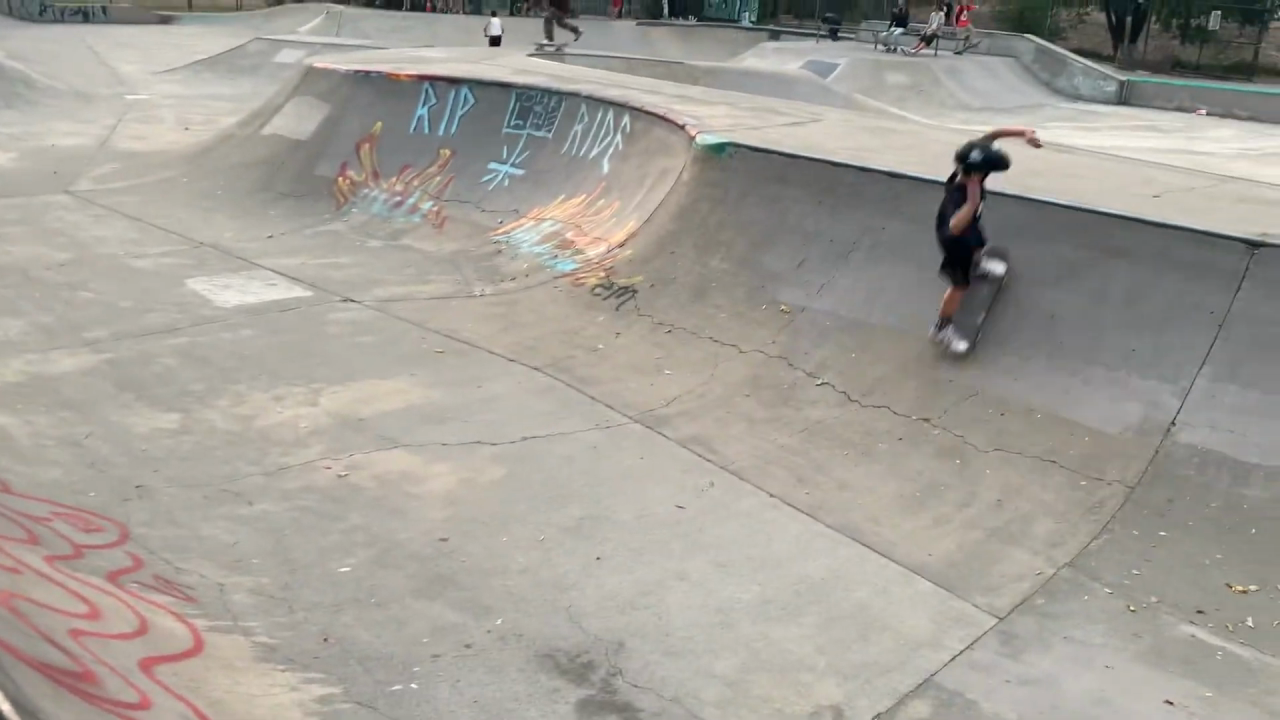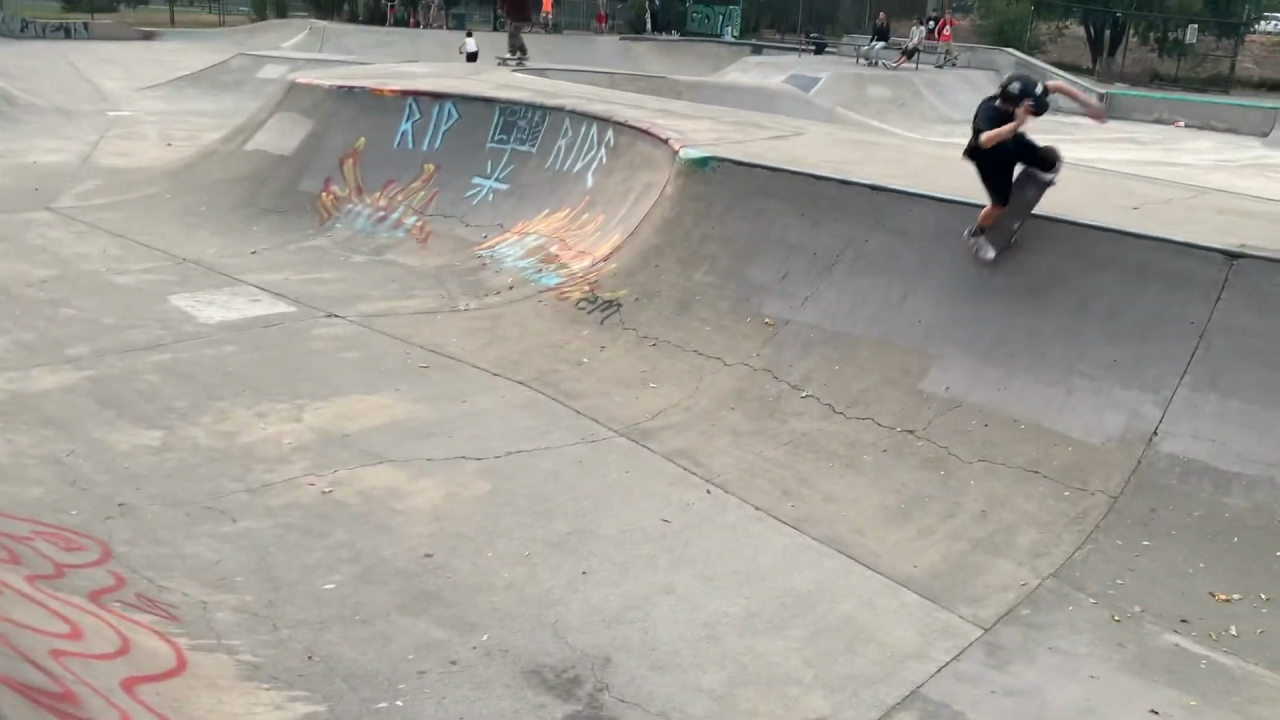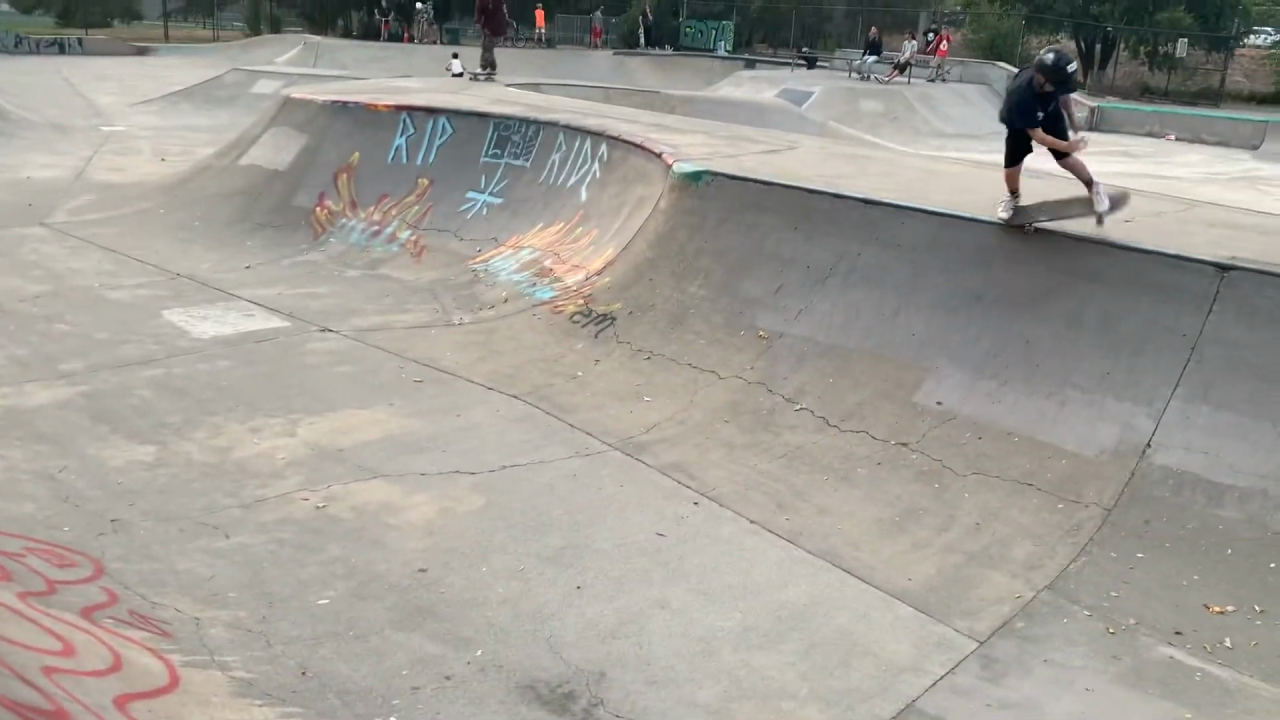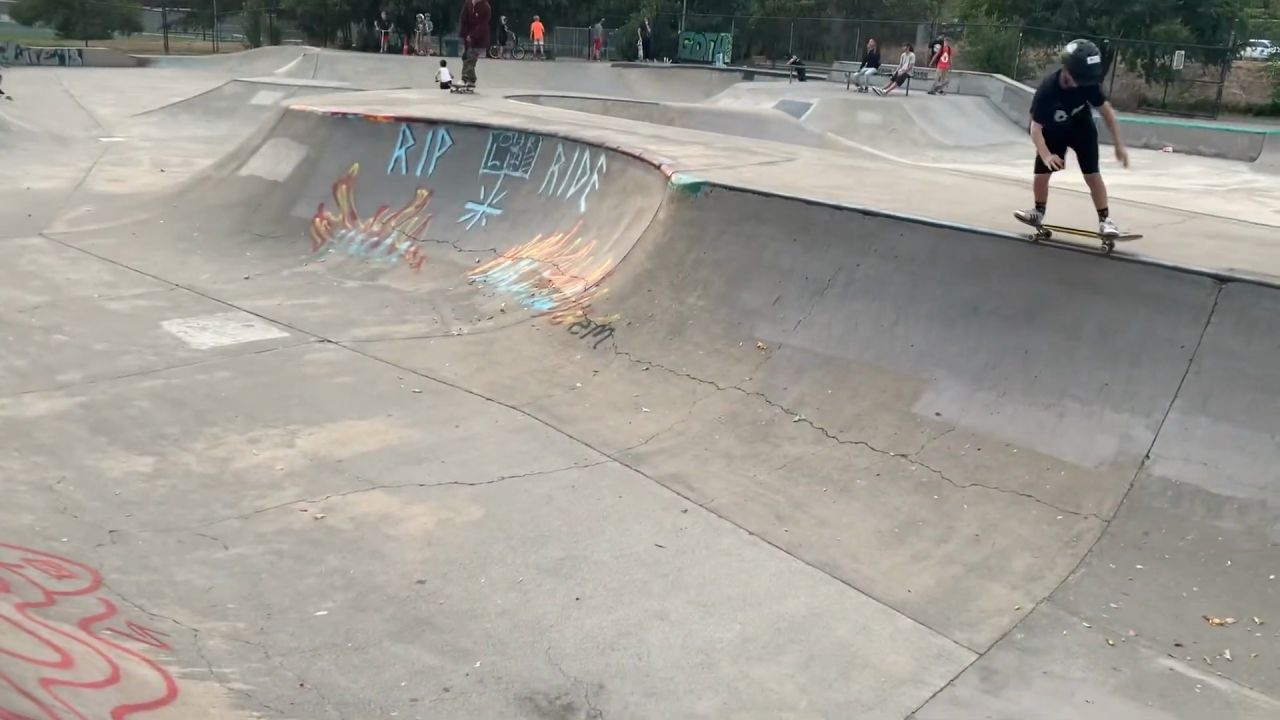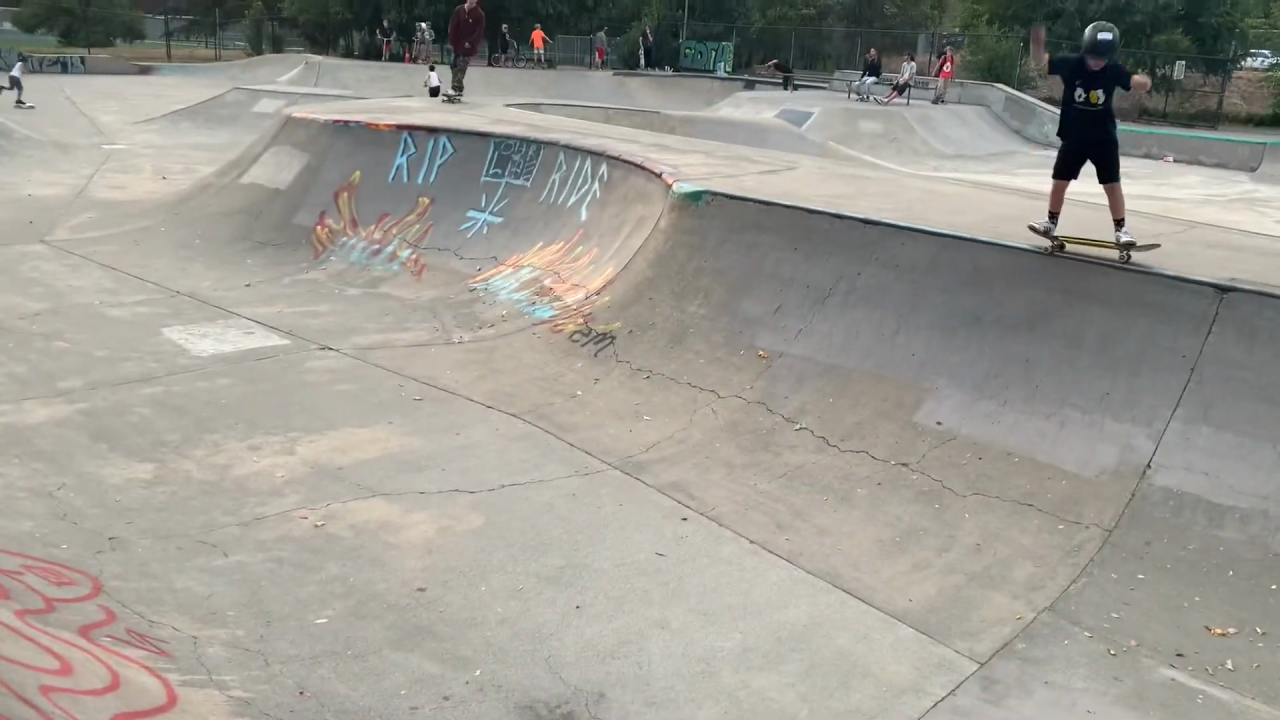
dt=0.2s
person 1, frame 1
left shoulder: (967, 171)
right shoulder: (957, 196)
left elbow: (990, 137)
right elbow: (954, 228)
left wrist: (1023, 132)
right wrist: (972, 203)
left hip: (970, 231)
right hip: (957, 241)
left knee: (979, 247)
right knee: (960, 287)
left ankle: (976, 263)
right ankle: (943, 327)
person 1, frame 2
left shoulder: (1018, 96)
right shoulder: (988, 114)
left elbow: (1055, 85)
right elbow: (986, 141)
left wrist: (1087, 101)
right wrist: (1017, 124)
left hip: (1014, 144)
right hip: (992, 158)
left knee: (1051, 162)
right knee: (999, 204)
right ankle: (976, 234)
person 1, frame 3
left shoulder: (1053, 78)
right shoulder: (1021, 94)
left elbow: (1063, 96)
right elbow: (1037, 135)
left wrist: (1071, 118)
right wrist: (1065, 146)
left hip: (1049, 116)
right hip: (1019, 125)
left knee: (1065, 160)
right knee: (1012, 167)
left ankle: (1093, 187)
right ankle: (1013, 197)
person 1, frame 4
left shoulder: (1089, 84)
right shoulder: (1047, 90)
left elbow: (1107, 111)
right elbow: (1036, 128)
left wrist: (1118, 144)
right wrist: (1045, 154)
left hip: (1083, 130)
right hip: (1053, 133)
left knee: (1092, 174)
right knee: (1040, 176)
left ankle: (1105, 219)
right ankle: (1039, 212)
person 1, frame 5
left shoulder: (1114, 70)
right shoulder: (1070, 64)
left elbow: (1137, 84)
right elbow: (1040, 60)
left wrist: (1143, 82)
right wrist: (1038, 42)
left hip: (1104, 139)
right hip: (1073, 137)
left knee: (1112, 184)
right knee: (1059, 182)
left ankle: (1120, 229)
right ankle: (1051, 223)
